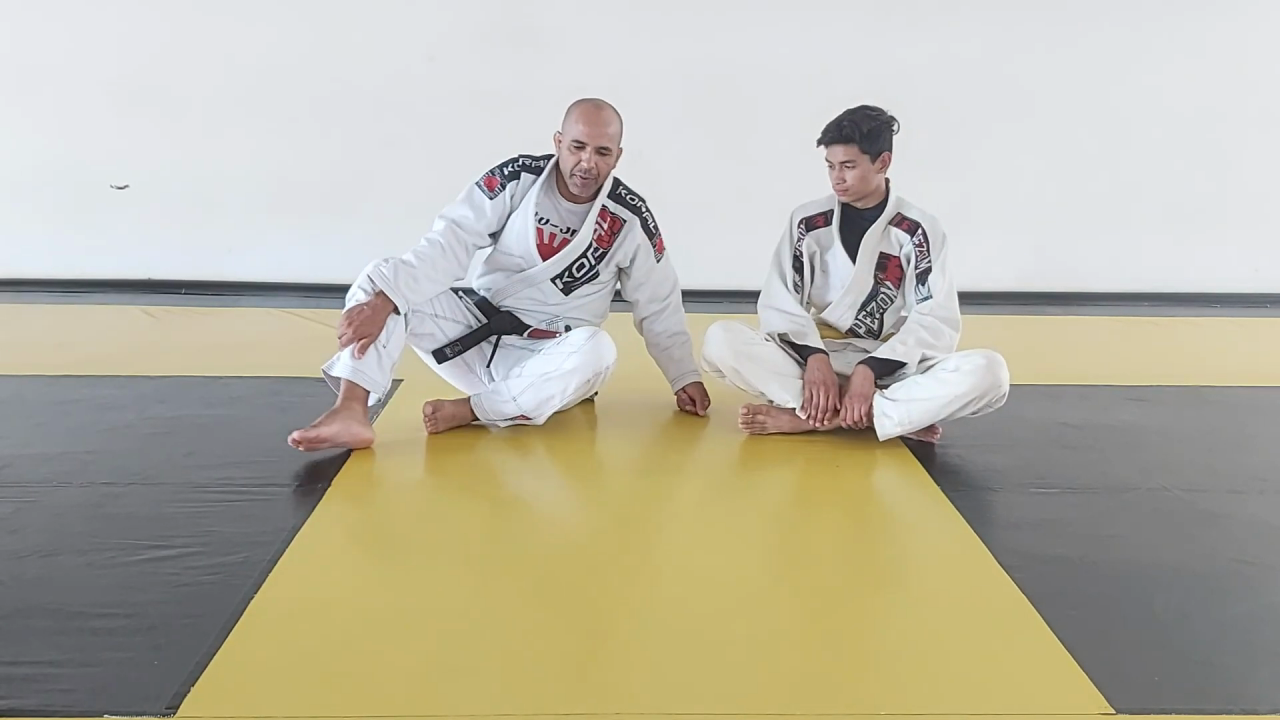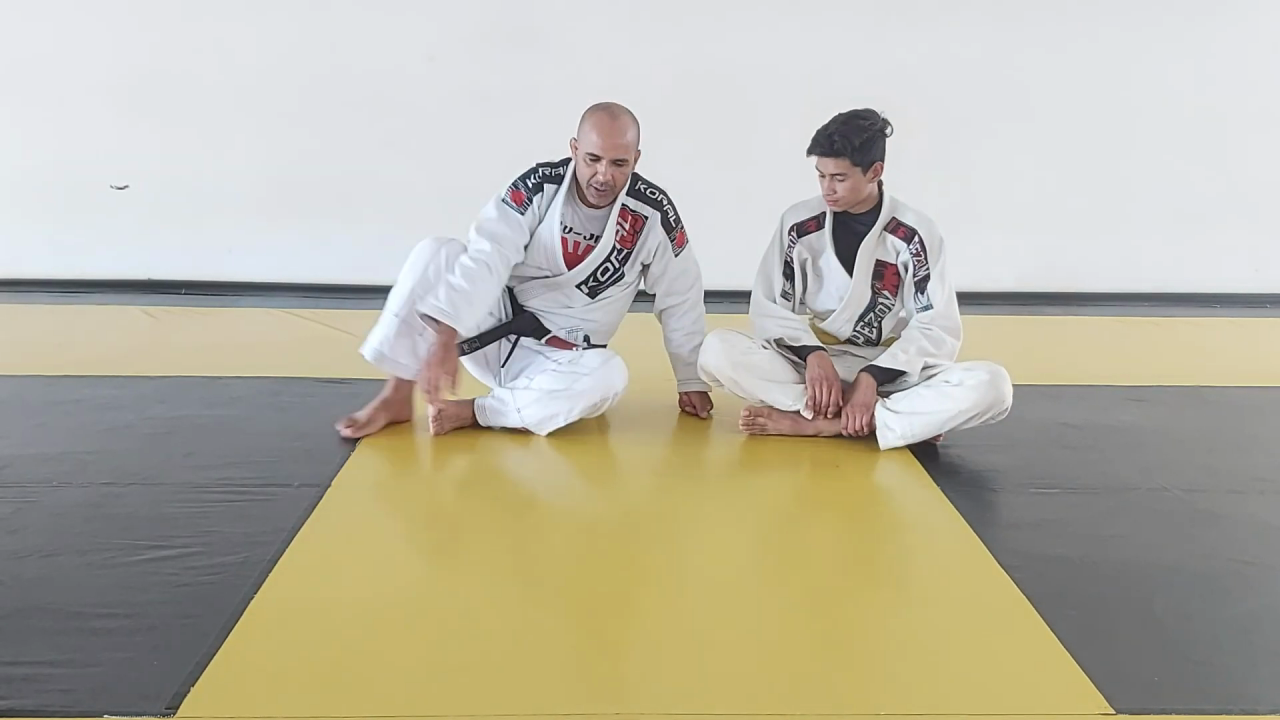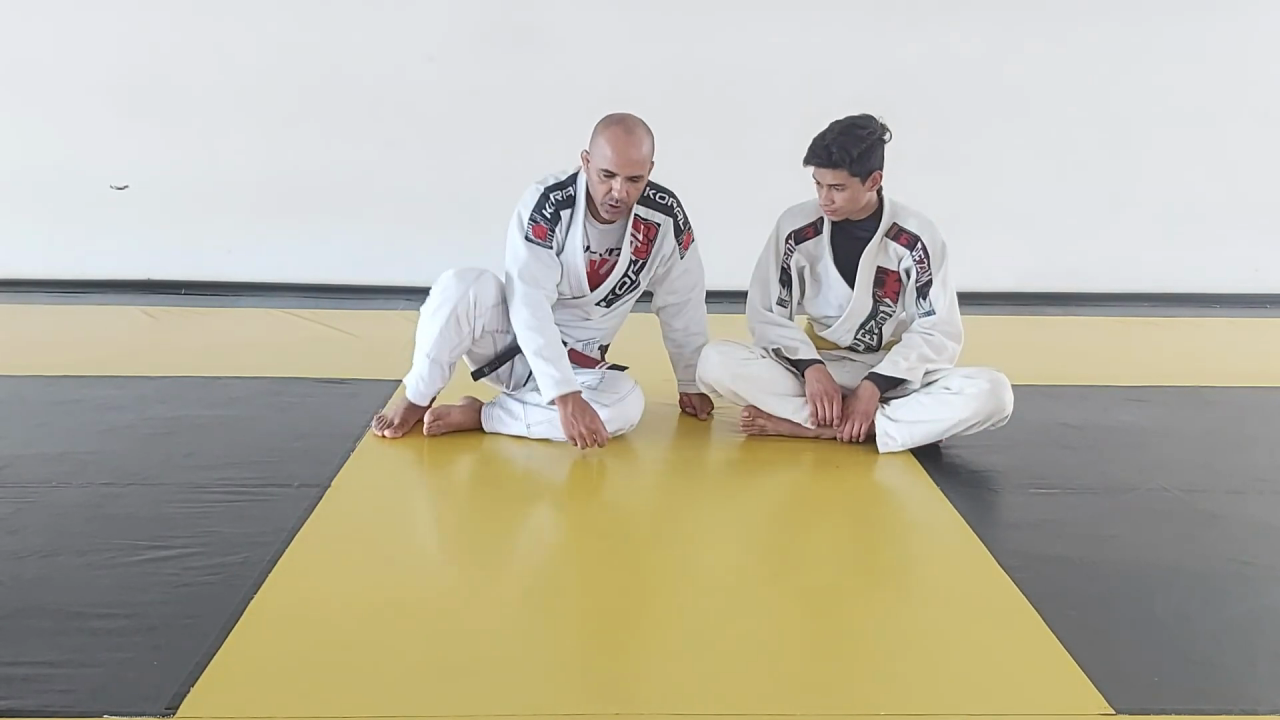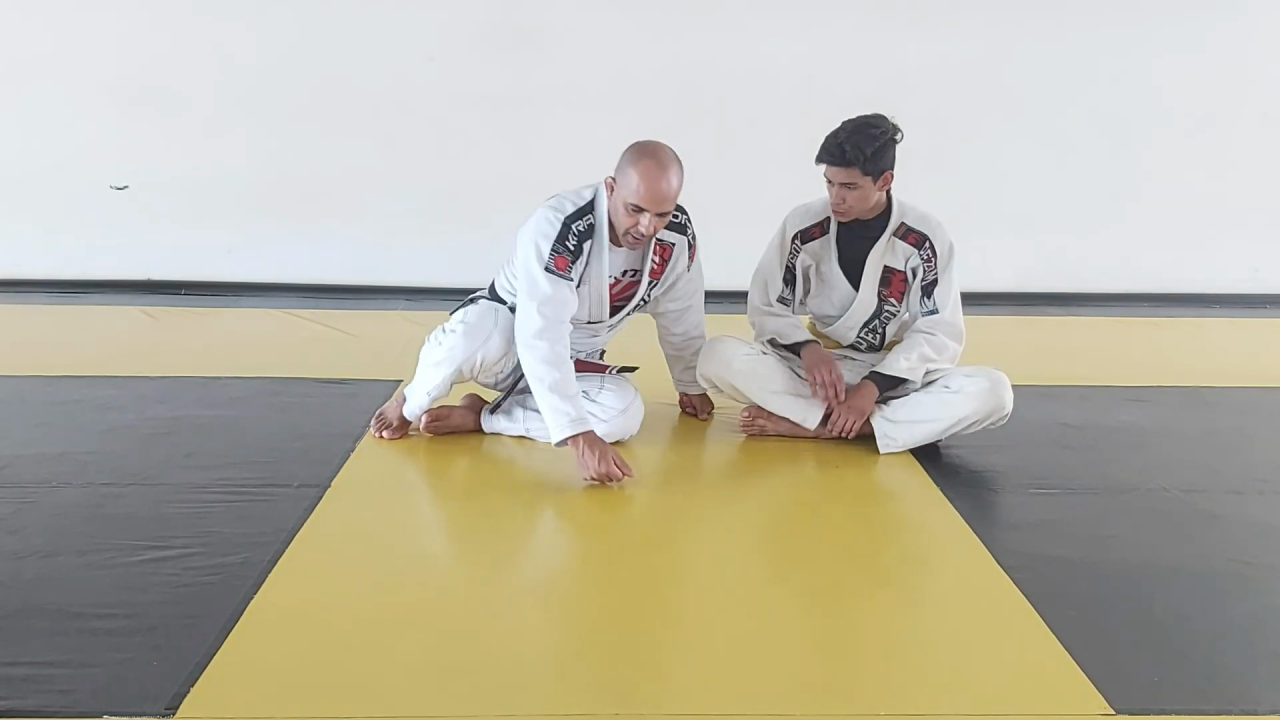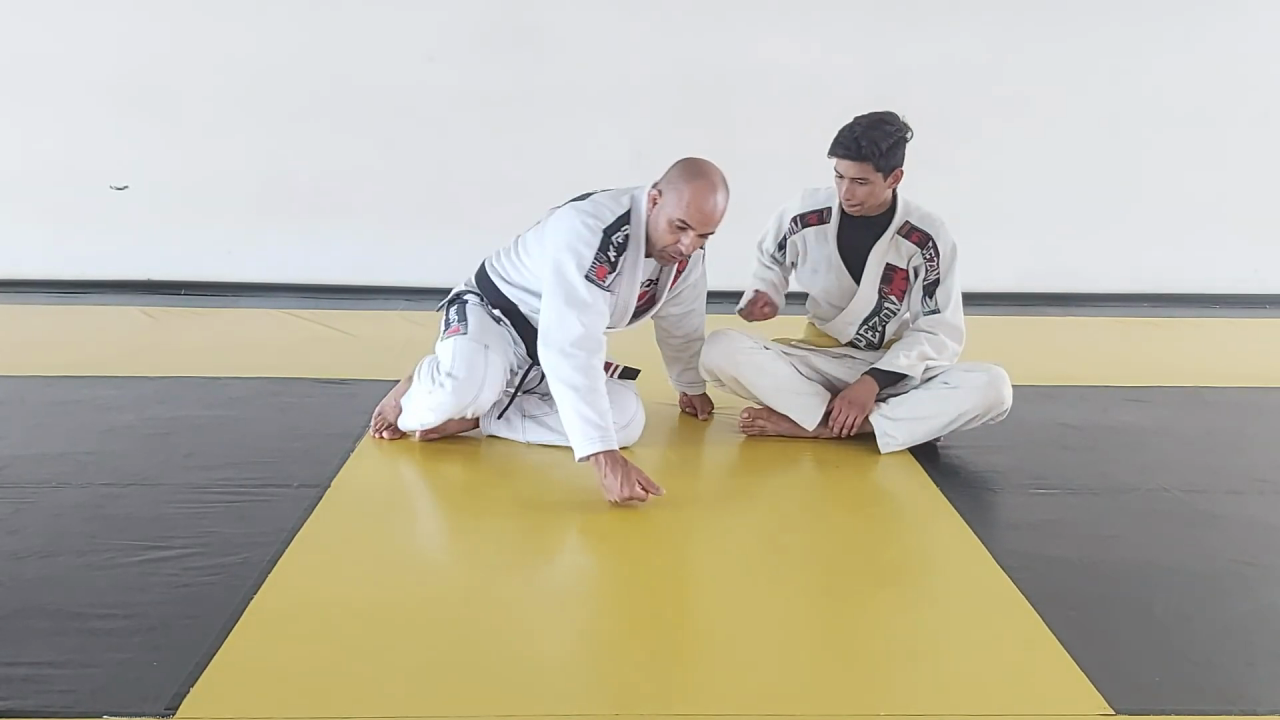
dt=0.3s
person 1, frame 1
left shoulder: (630, 218)
right shoulder: (516, 178)
left elbow: (659, 306)
right elbow: (447, 243)
left wrist: (686, 377)
right wrist: (384, 299)
left hip: (546, 361)
right hip: (475, 333)
left knee: (596, 351)
right knee: (380, 279)
left ankle: (472, 411)
right ankle: (351, 414)
person 1, frame 2
left shoulder: (655, 213)
right shoulder: (536, 185)
left elbow: (680, 300)
right elbow: (483, 261)
left wrist: (691, 381)
right wrist: (445, 337)
left hip: (563, 358)
right hip: (497, 329)
left knee: (608, 377)
right knee: (438, 253)
left ankle: (475, 412)
right ankle: (398, 394)
person 1, frame 3
left shoulder: (665, 216)
right shoulder: (547, 204)
left elbow: (682, 302)
right elbow: (529, 307)
left wrist: (691, 383)
right wrist: (566, 398)
left hip: (576, 362)
right hip: (508, 338)
left knee: (626, 405)
right knee: (463, 286)
left ankle: (480, 416)
right ankle: (417, 401)
person 1, frame 4
left shoulder: (677, 234)
right shoulder: (556, 225)
left elbow: (680, 314)
right elbow: (539, 341)
left wrist: (689, 386)
right wrist: (582, 438)
left hip: (574, 358)
right hip: (508, 330)
left knee: (624, 412)
right knee: (476, 333)
left ankle: (478, 416)
right ankle: (411, 404)
person 1, frame 5
left shoulder: (687, 243)
right shoulder: (587, 229)
left elbow: (681, 316)
right elbow: (570, 351)
left wrist: (691, 386)
right wrist: (606, 459)
left hip: (560, 352)
right hip: (495, 313)
left knee: (626, 420)
right knee: (465, 388)
left ankle: (479, 416)
right ankle: (415, 397)
person 2, frame 1
left shoulder: (920, 230)
right shoulder: (806, 220)
left elbow: (935, 323)
right elbow: (779, 303)
left wrist: (870, 369)
right wrist: (814, 358)
left hip: (892, 365)
right hip: (817, 356)
left knee: (987, 373)
right knee: (720, 340)
left ankle: (810, 416)
person 2, frame 2
left shoulder: (916, 232)
right shoulder: (798, 222)
left elbow: (936, 327)
right elbow: (770, 307)
left wrist: (872, 377)
right wrist: (812, 354)
left hip: (891, 367)
right hip: (816, 360)
left knee: (991, 386)
right knee: (717, 351)
left ankle: (818, 422)
person 2, frame 3
left shoulder: (917, 237)
right shoulder: (795, 227)
left elbow: (936, 332)
right elbow: (767, 314)
left wrist: (874, 386)
right wrist: (811, 368)
left hip: (892, 372)
right hip: (816, 364)
left knee: (992, 394)
right knee: (716, 363)
left ankle: (816, 425)
person 2, frame 4
left shoulder: (925, 236)
right shoulder: (803, 224)
left elbow: (938, 333)
right elbow: (767, 307)
left wrist: (873, 385)
right wrist: (807, 348)
left hip: (893, 371)
right hip: (818, 364)
left knee: (993, 392)
right knee: (717, 358)
left ankle: (810, 421)
person 2, frame 5
left shoulder: (928, 236)
right shoulder: (805, 213)
left elbow: (939, 333)
right elbow: (770, 260)
left wrist: (873, 382)
right wrist: (762, 295)
left hip: (893, 369)
right hip: (821, 360)
left knee: (992, 388)
right knee: (719, 351)
left ankle: (814, 423)
